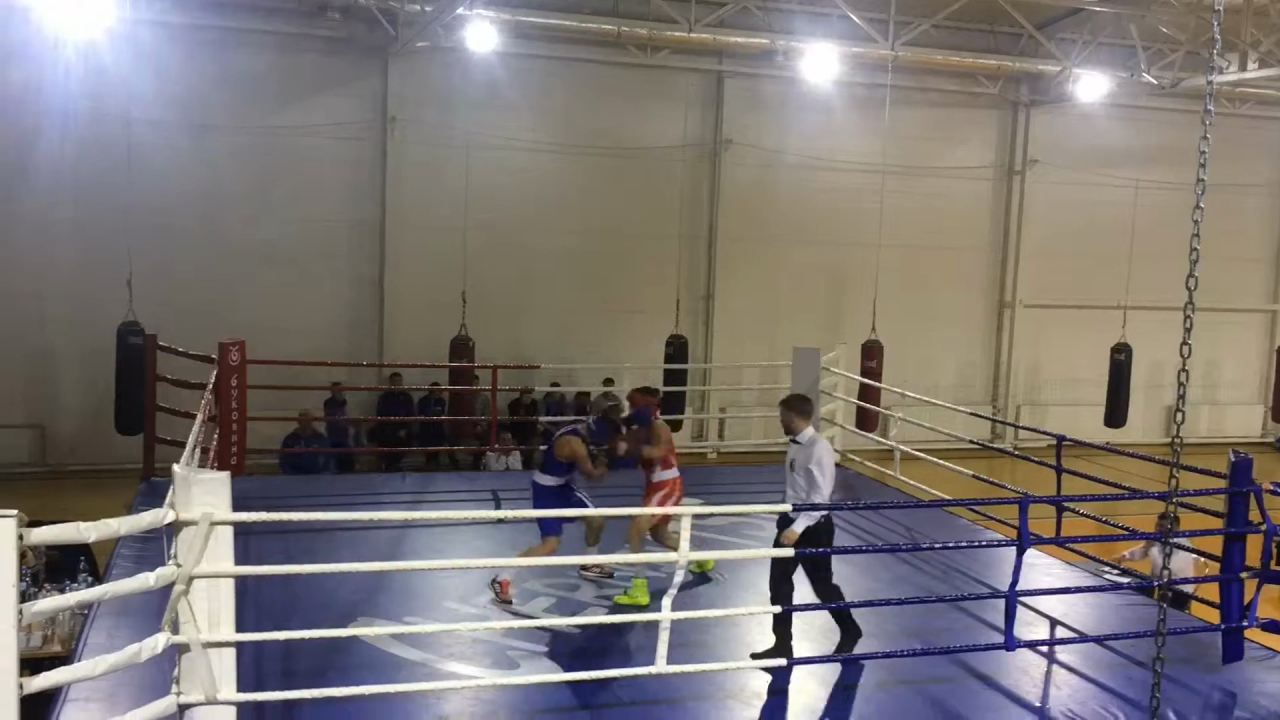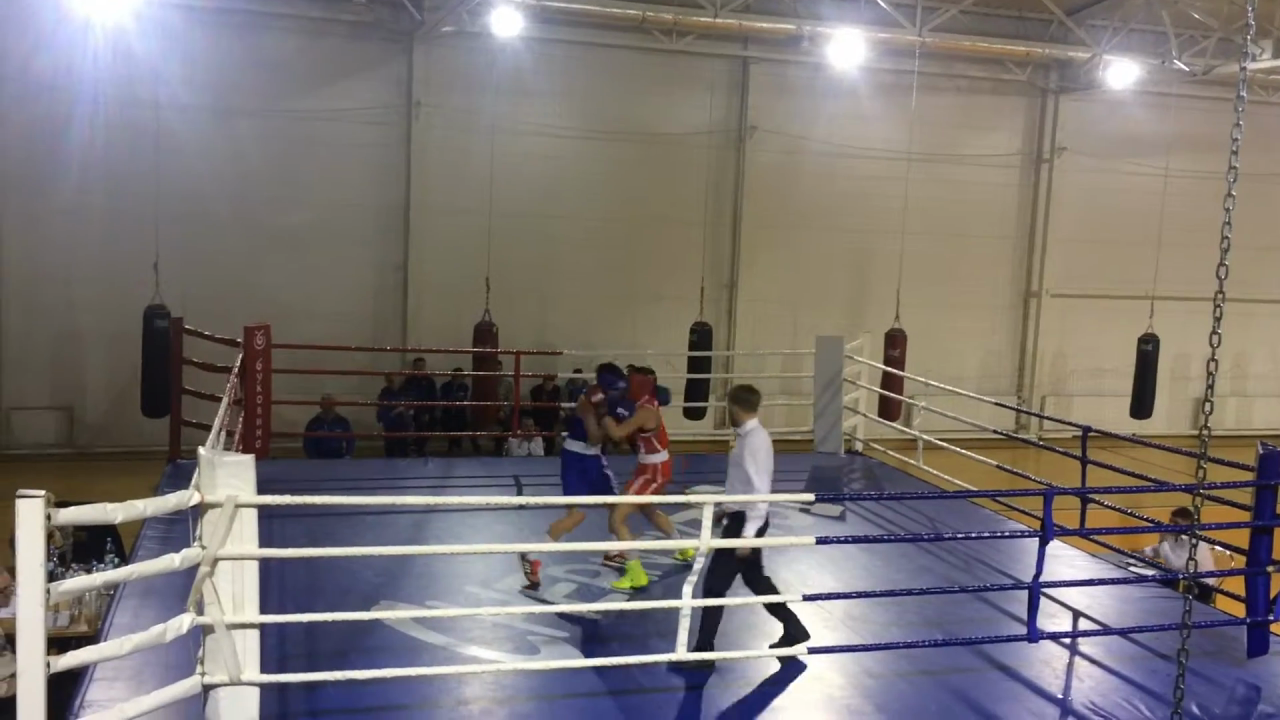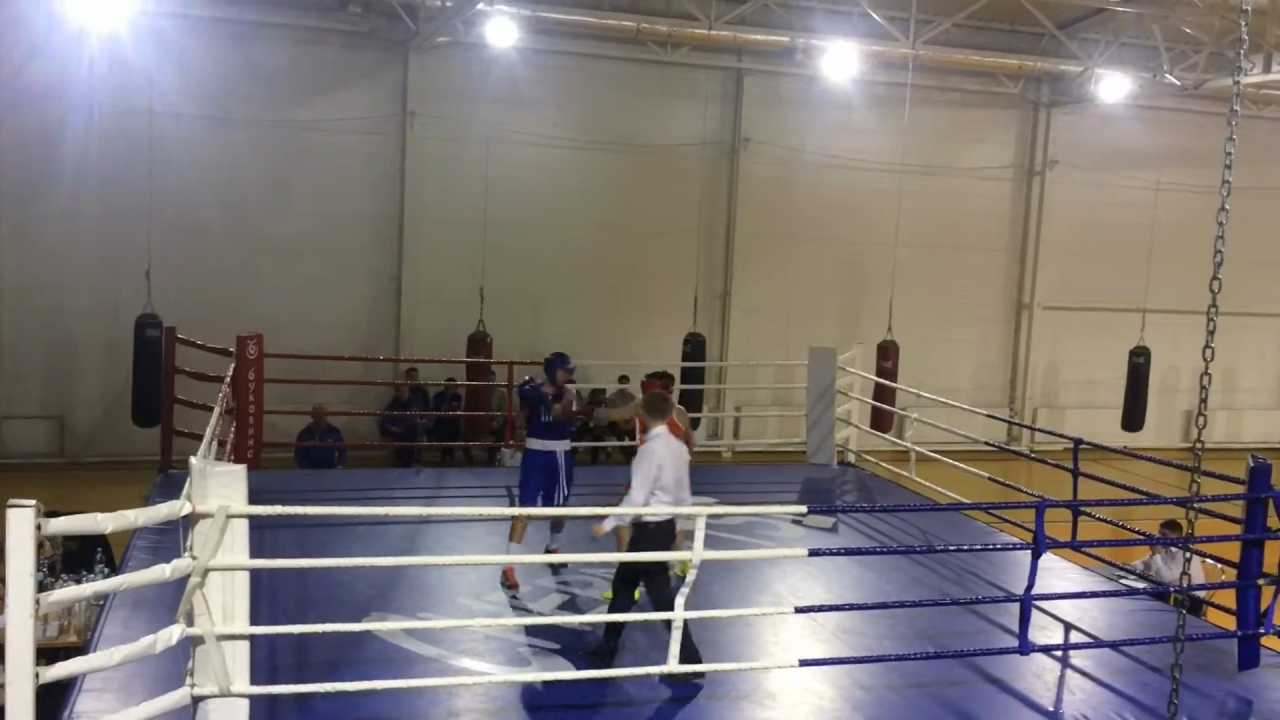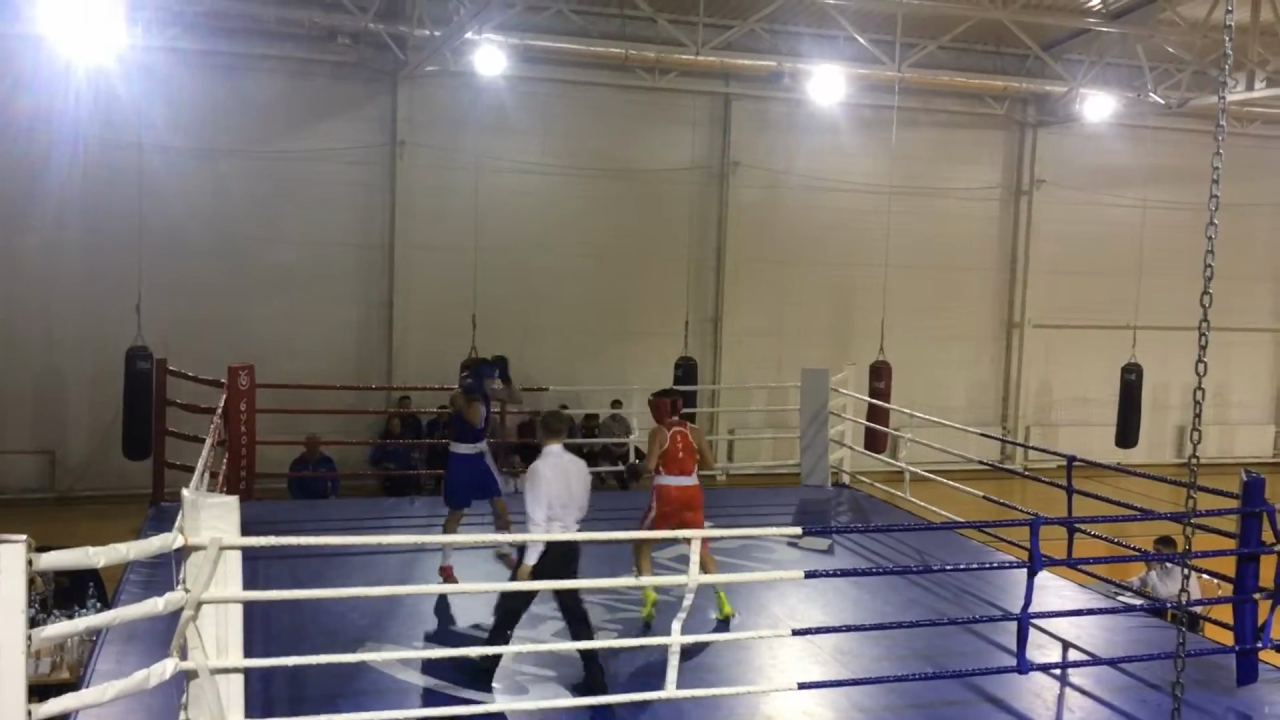
dt=0.5s
person 1, frame 1
left shoulder: (819, 449)
right shoulder: (794, 446)
left elbow: (820, 497)
left wrist: (797, 528)
left hip: (814, 527)
right hip: (790, 521)
left knee: (823, 586)
right knee: (778, 583)
left ankle: (850, 632)
right ankle: (781, 645)
person 1, frame 2
left shoulder: (753, 442)
right shoulder: (752, 436)
left elbow: (760, 491)
left wrist: (749, 531)
right wrist: (727, 509)
left hip: (746, 520)
right hip: (740, 517)
left knee: (713, 583)
right knee: (755, 577)
left ankle: (704, 651)
right ankle: (793, 629)
person 1, frame 3
left shoulder: (650, 449)
right shoulder: (679, 447)
left elbow: (636, 497)
right elbow: (684, 497)
left wrist: (608, 525)
right wrist: (675, 519)
left hip: (650, 530)
right hip: (665, 525)
left knee: (663, 598)
right knee: (623, 585)
left ankle: (689, 661)
right ankle: (606, 649)
person 1, frame 4
left shoulder: (540, 468)
right shoulder: (580, 466)
left elbow: (537, 519)
left wrist: (528, 560)
left hip: (544, 548)
right hip: (570, 546)
left knee: (509, 609)
right knee: (574, 611)
left ankle: (487, 669)
right ankle: (594, 676)
person 2, frame 1
left shoulder: (659, 427)
right shoulder: (638, 429)
left elbow: (659, 452)
left wrist: (636, 449)
left hip: (669, 487)
right hip: (659, 487)
left knee: (636, 530)
right knee: (659, 534)
left ankle: (639, 591)
right ankle: (702, 560)
person 2, frame 2
left shoulder: (645, 411)
right shoulder: (645, 405)
left elbow: (617, 433)
left hip: (654, 470)
right hip: (650, 467)
left knee: (616, 518)
right knee: (650, 510)
left ankle: (635, 573)
right ankle: (684, 548)
person 2, frame 3
left shoulder: (643, 407)
right shoulder: (680, 413)
left elbow: (612, 415)
right elbow: (691, 443)
left wrist: (594, 412)
left knee: (623, 524)
right ankle: (684, 563)
person 2, frame 4
left shoulder: (658, 432)
right shoulder: (695, 432)
left elbow: (649, 466)
right elbow: (709, 464)
left wrist: (645, 468)
left hip: (666, 494)
right hip: (692, 494)
left knee: (642, 546)
right knee: (702, 549)
left ankle: (649, 593)
right ankle: (724, 604)
person 3, frame 1
left shoulder: (582, 429)
right shoulder: (575, 446)
right elbow: (593, 475)
right wrist: (602, 464)
left hip: (562, 485)
right hip: (546, 489)
left knee: (597, 521)
right knee: (551, 544)
left ankle: (589, 565)
right ankle: (501, 580)
person 3, frame 2
left shoulder: (607, 398)
right shoulder: (589, 400)
right elbow: (593, 439)
right wrist: (606, 413)
left hip: (594, 457)
right hip: (575, 458)
right knee: (577, 514)
right ankle: (532, 557)
person 3, frame 3
left shoulder: (567, 393)
right shoulder: (534, 391)
left elbow: (567, 414)
right elbow: (525, 419)
left wrist: (547, 403)
right wrist: (526, 402)
left hip: (561, 456)
right hip: (535, 455)
left knee: (559, 510)
right knee: (525, 510)
left ankle: (552, 547)
right ankle: (509, 566)
person 3, frame 4
left shoulder: (487, 392)
right shoulder: (459, 397)
left elbow: (517, 399)
right elbow: (475, 420)
left wrist: (507, 380)
right wrist: (474, 394)
left hip: (480, 454)
right hip: (460, 458)
left knee: (500, 506)
right knee: (456, 513)
left ankle: (505, 550)
right ankle: (446, 565)
